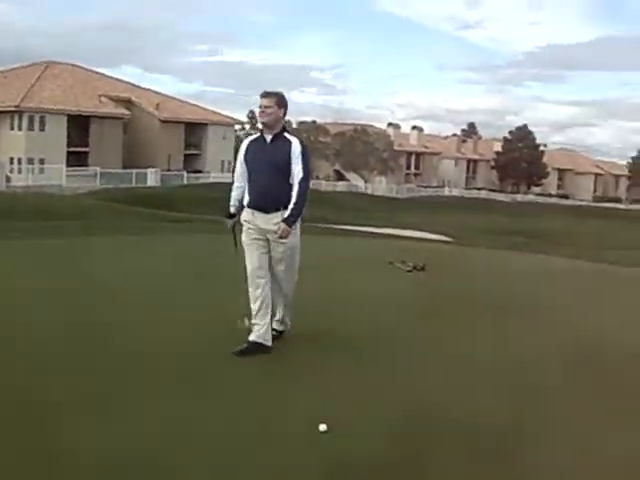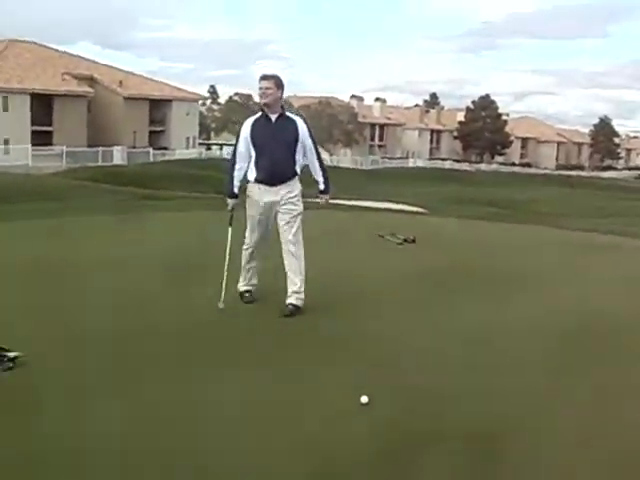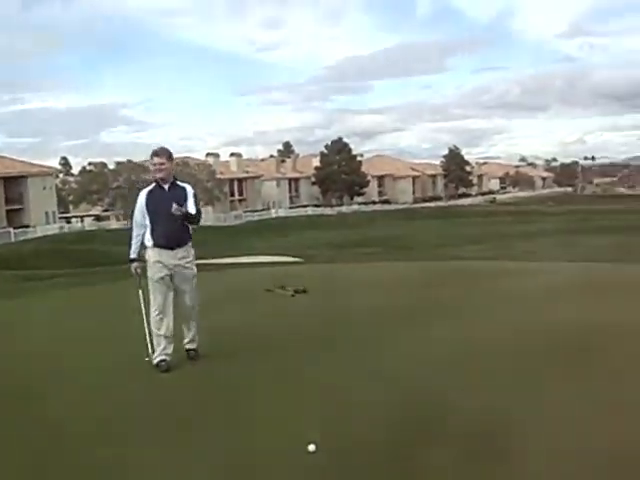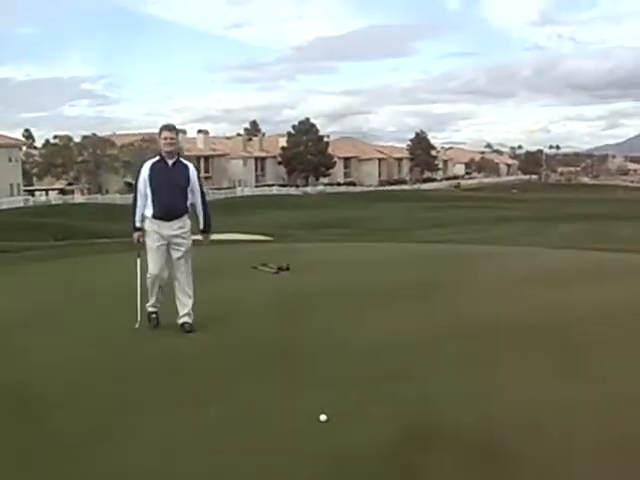
dt=0.5s
person 1, frame 1
left shoulder: (294, 145)
right shoulder: (249, 144)
left elbow: (301, 185)
right elbow: (240, 180)
left wrist: (290, 219)
right wrist: (232, 211)
left hip: (282, 219)
right hip: (253, 218)
left knee: (283, 277)
right knee: (256, 276)
left ankle: (280, 323)
right ankle: (260, 336)
person 1, frame 2
left shoulder: (297, 123)
right shoulder: (250, 126)
left elbow: (311, 154)
right elbow: (239, 160)
left wrist: (324, 186)
right wrist: (233, 192)
left hip: (289, 191)
right hip: (258, 191)
left knee: (292, 244)
right knee: (252, 243)
left ankle: (295, 297)
right ankle: (247, 285)
person 1, frame 3
left shoulder: (186, 190)
right shoulder: (145, 195)
left elbow: (196, 217)
right elbow: (138, 227)
left wrist: (184, 214)
right wrist: (134, 257)
left hip: (184, 253)
right hip: (157, 256)
left knee: (190, 303)
right knee: (160, 307)
left ankle: (191, 343)
right ankle: (161, 355)
person 1, frame 4
left shoulder: (188, 168)
right shoulder: (148, 167)
left elbow: (198, 197)
right elbow: (139, 197)
left wrist: (205, 227)
right wrist: (137, 226)
left hip: (181, 226)
right hip: (154, 226)
left knee: (183, 273)
right knee: (155, 272)
left ankle: (186, 317)
right ankle: (152, 307)
